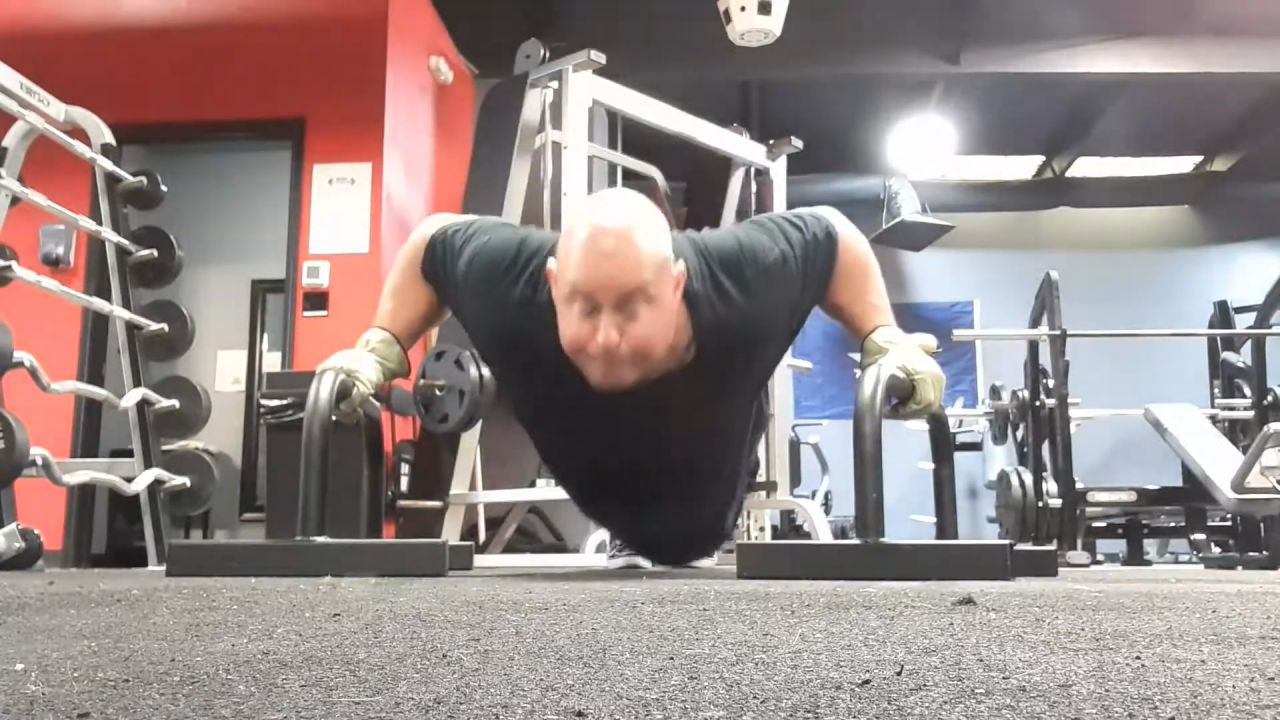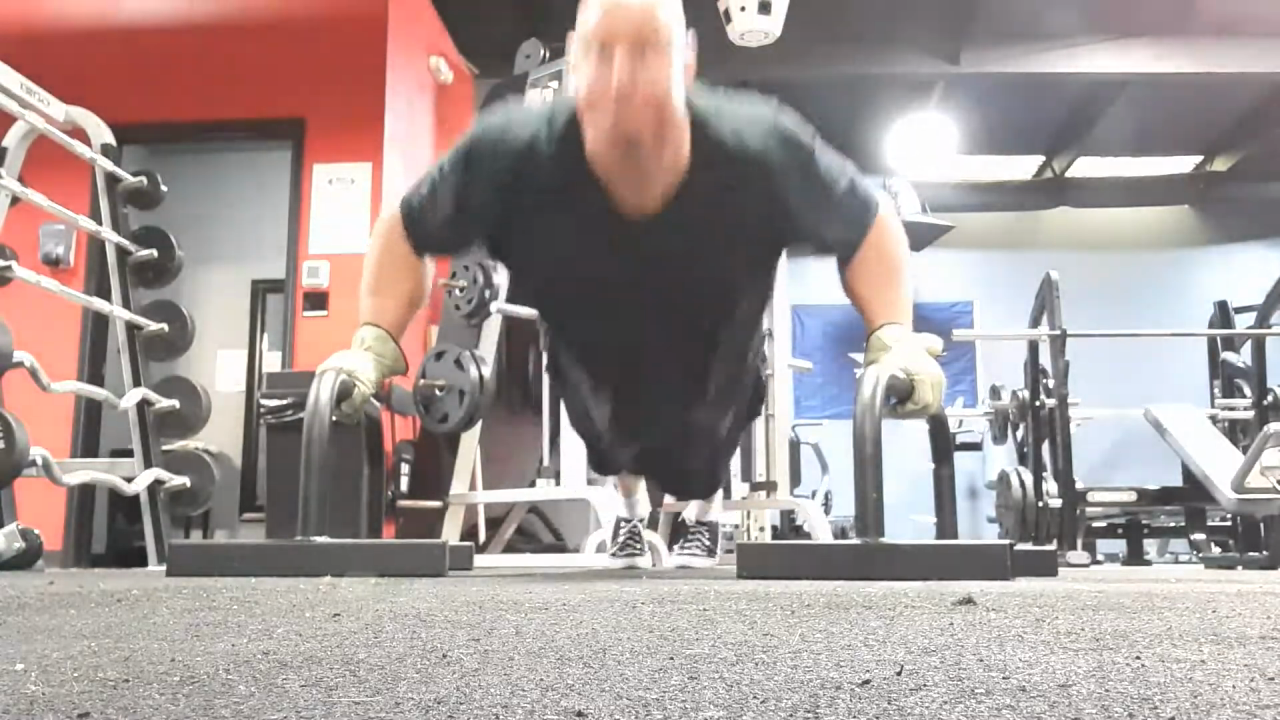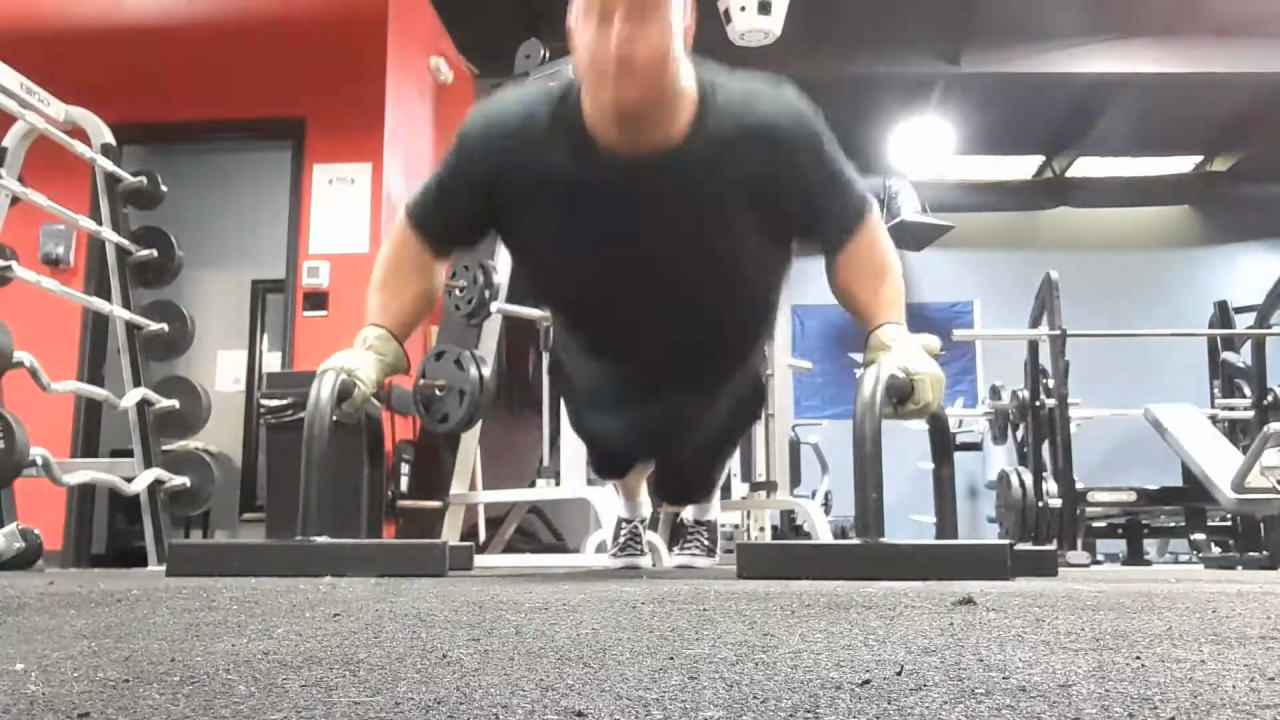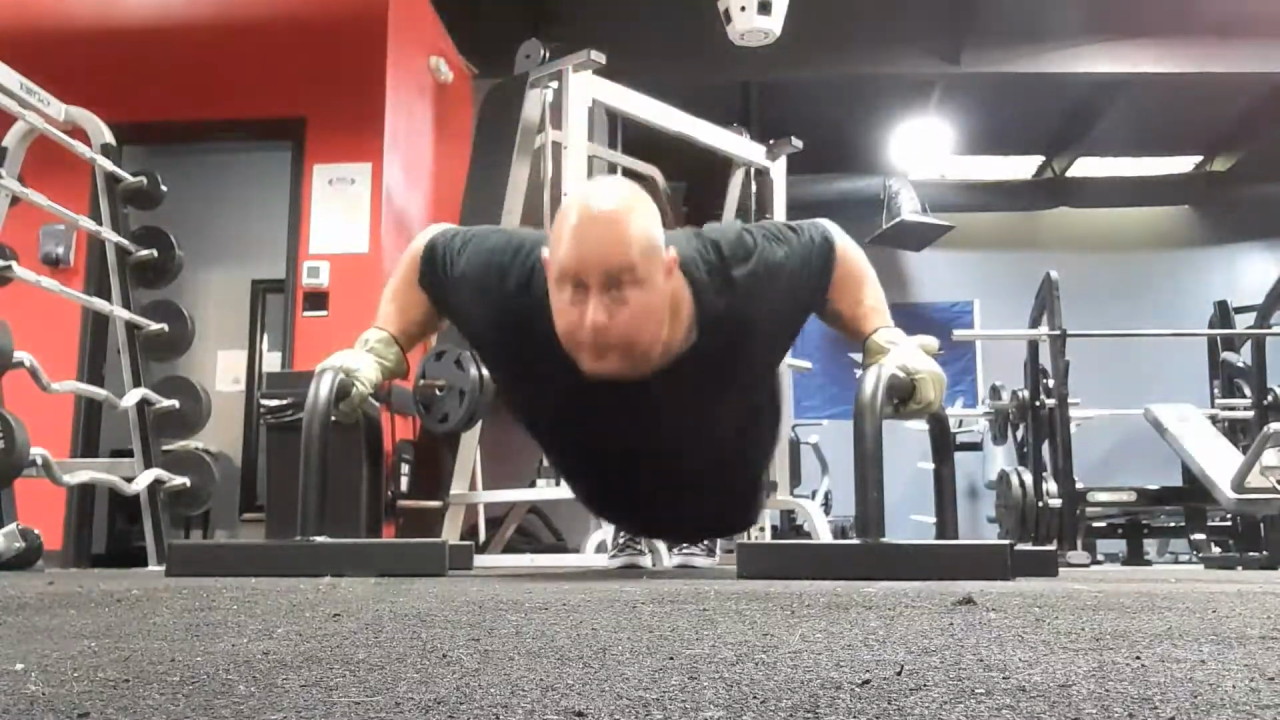
dt=0.3s
person 1, frame 1
left shoulder: (743, 286)
right shoulder: (509, 285)
left elbow: (831, 232)
right elbow: (432, 239)
left wrist: (887, 345)
right wrist: (378, 348)
left hip: (706, 485)
left ankle: (700, 541)
right ankle: (626, 538)
person 1, frame 2
left shoulder: (760, 150)
right shoulder: (510, 155)
left elbow: (866, 220)
right elbow: (408, 230)
left wrist: (893, 340)
right wrist: (372, 347)
left hip: (711, 373)
right hip: (597, 368)
left knee: (699, 467)
right knee: (615, 459)
left ankle: (702, 522)
right ankle: (628, 522)
person 1, frame 3
left shoulder: (766, 129)
right shoulder: (509, 135)
left elbow: (853, 224)
right elbow: (424, 232)
left wrist: (891, 341)
right wrist: (376, 348)
left hip: (719, 370)
right hip: (597, 370)
left knee: (694, 484)
right knee: (617, 466)
left ankle: (699, 524)
right ankle: (631, 522)
person 1, frame 4
left shoulder: (742, 278)
right shoulder: (504, 284)
left elbow: (830, 251)
right elbow: (429, 256)
left wrist: (888, 342)
right wrist: (377, 348)
left ankle: (697, 533)
right ankle: (630, 531)
